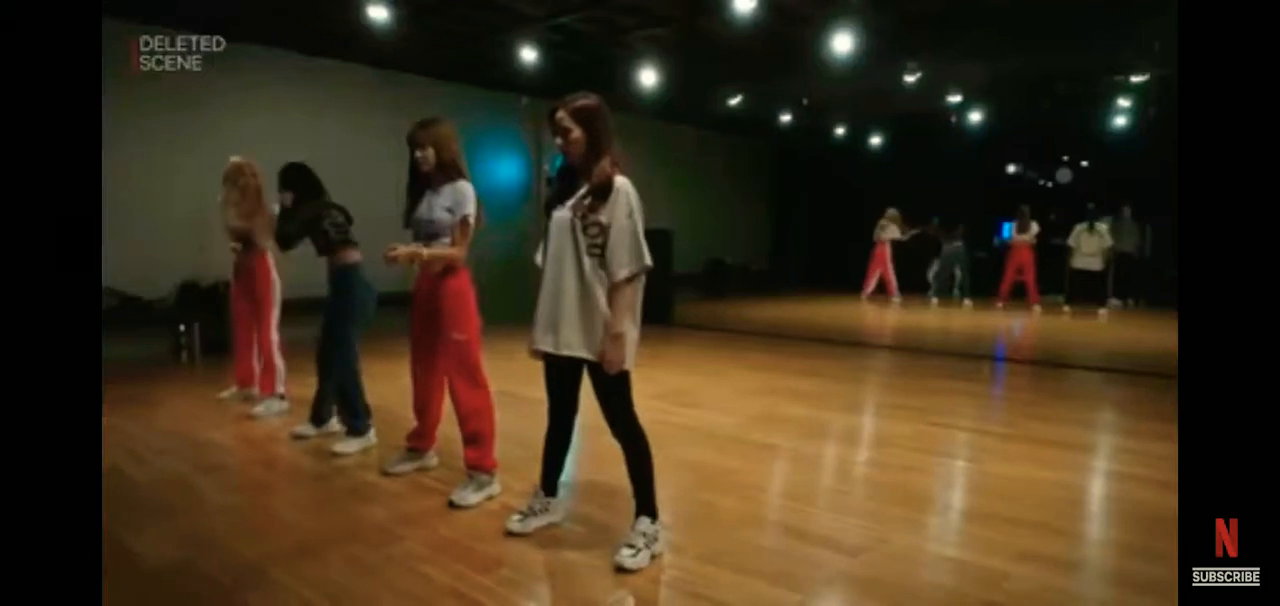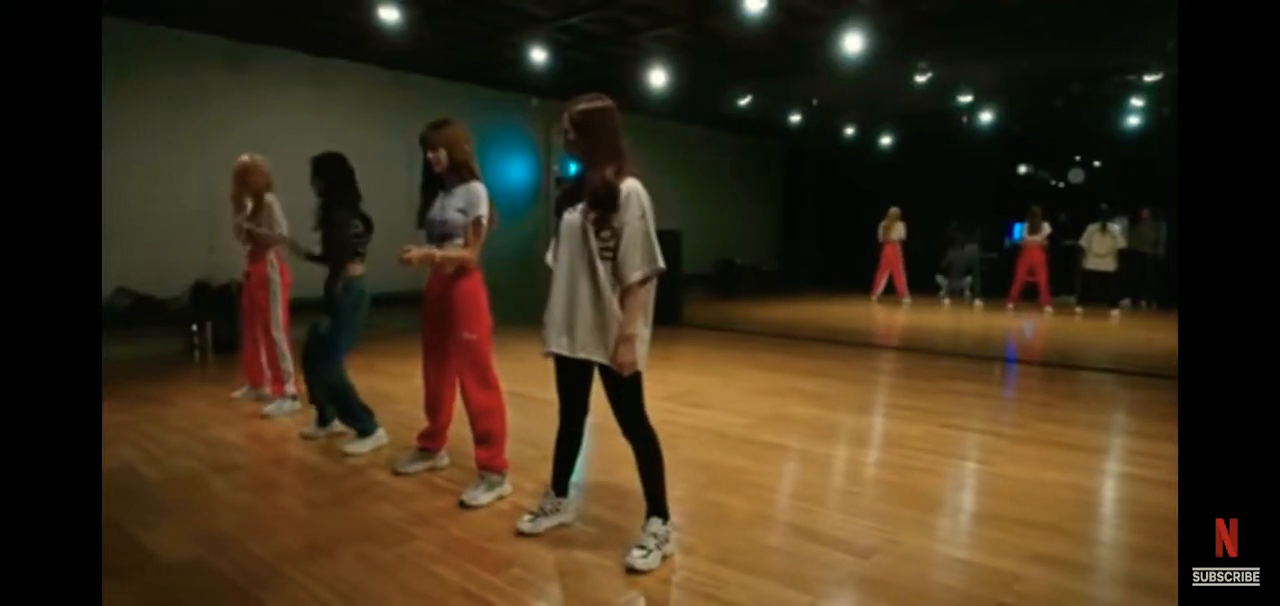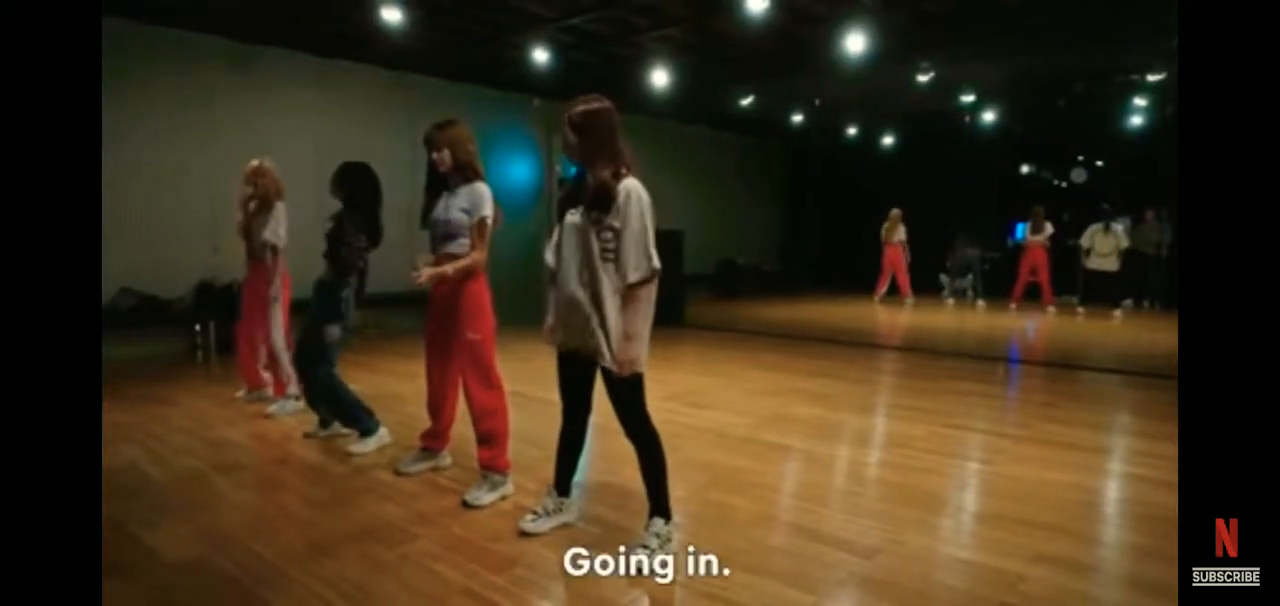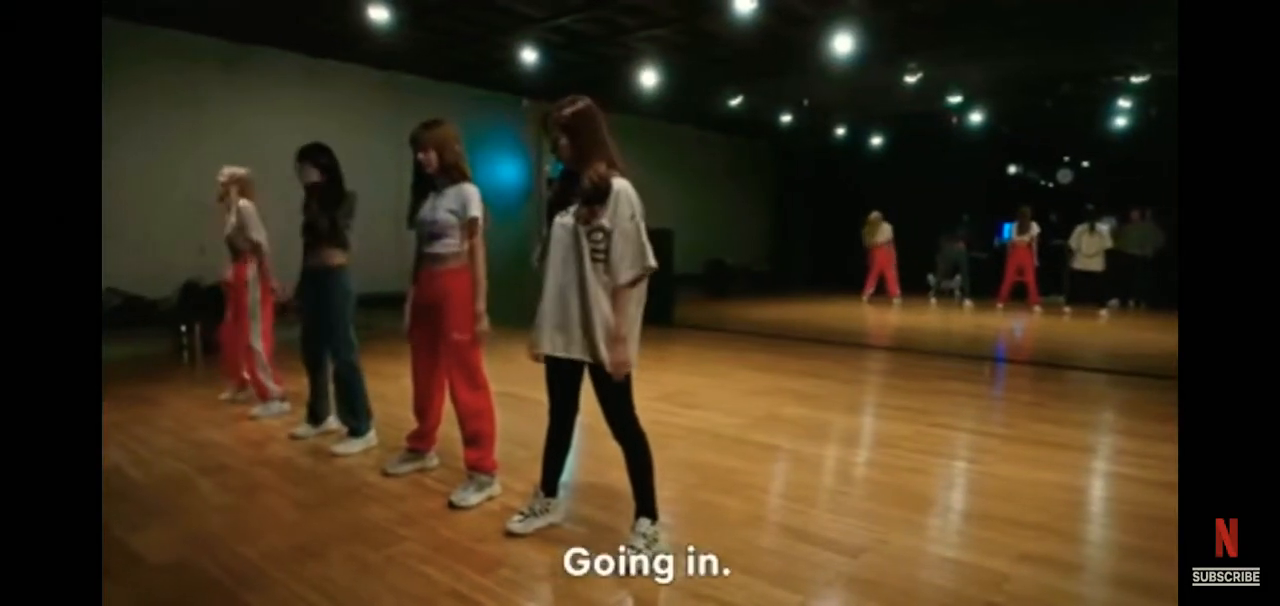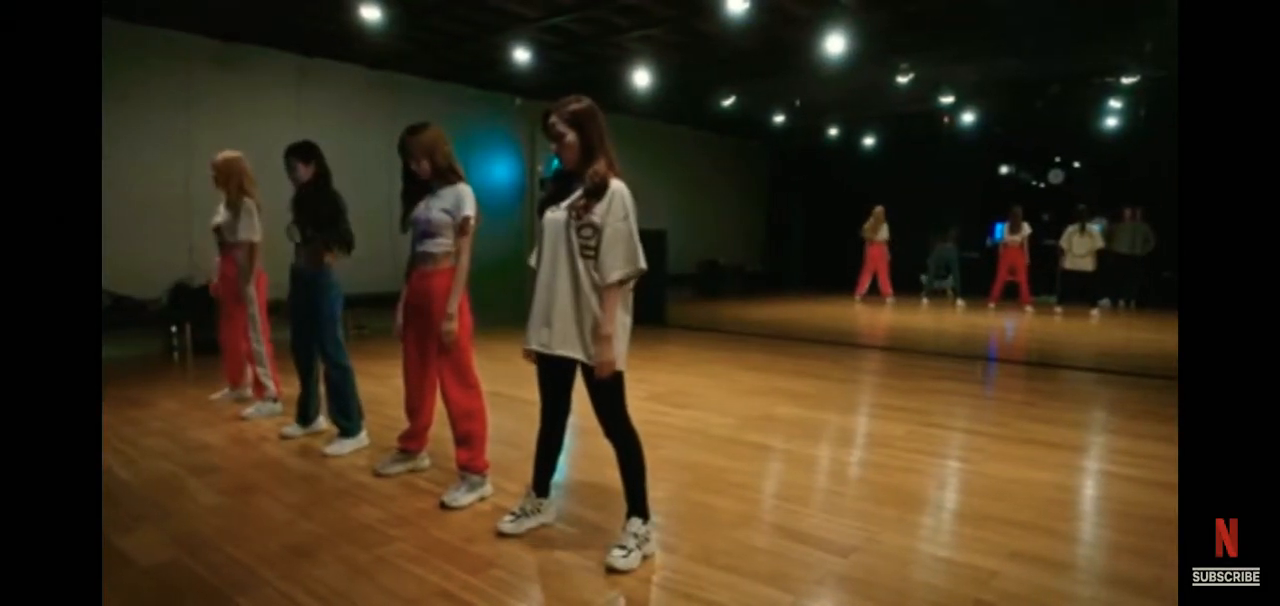
dt=0.7s
person 1, frame 1
left shoulder: (617, 190)
right shoulder: (565, 191)
left elbow: (627, 272)
right elbow: (551, 265)
left wrist: (616, 334)
right wrist: (541, 325)
left hip: (599, 333)
right hip: (561, 330)
left knee: (621, 422)
right knee: (559, 415)
left ankle: (648, 523)
right ankle: (548, 499)
person 1, frame 2
left shoulder: (628, 192)
right shoulder: (578, 190)
left elbow: (639, 275)
right elbow: (562, 264)
left wrist: (628, 336)
right wrist: (551, 322)
left hip: (611, 334)
right hip: (572, 330)
left knee: (632, 423)
right knee: (570, 416)
left ankle: (658, 523)
right ankle: (559, 499)
person 1, frame 3
left shoulder: (628, 192)
right shoulder: (578, 191)
left elbow: (640, 273)
left wrist: (631, 336)
right wrist: (553, 314)
left hip: (612, 333)
right hip: (574, 329)
left knee: (635, 423)
right knee: (573, 415)
left ankle: (661, 522)
right ankle: (561, 498)
person 1, frame 4
left shoulder: (618, 193)
left elbow: (629, 274)
right elbow: (552, 269)
left wrist: (620, 337)
right wrist: (540, 327)
left hip: (602, 334)
right hip: (562, 331)
left knee: (621, 424)
right knee: (560, 418)
left ankle: (647, 523)
right ankle: (548, 500)
person 1, frame 5
left shoulder: (612, 193)
right shoulder: (560, 192)
left elbow: (616, 274)
right elbow: (545, 267)
left wrist: (606, 335)
right wrist: (534, 328)
left hip: (593, 334)
right hip: (554, 331)
left knee: (614, 424)
right knee: (552, 417)
left ankle: (639, 525)
right ankle: (539, 501)
person 2, frame 1
left shoulder: (460, 190)
right shoulder: (423, 192)
left elbow: (458, 253)
right elbow: (422, 243)
left wrist: (417, 253)
right wrist: (406, 254)
left hip: (452, 287)
right hip: (425, 286)
left knee: (465, 379)
right knee: (425, 373)
left ankle: (483, 471)
right ankle: (421, 447)
person 2, frame 2
left shoulder: (473, 191)
right shoulder: (436, 192)
left elbow: (471, 254)
right elbow: (436, 246)
left wrist: (430, 255)
right wrist: (420, 255)
left hip: (464, 288)
right hip: (436, 287)
left knee: (476, 379)
right knee: (436, 373)
left ankle: (494, 471)
right ankle: (432, 447)
person 2, frame 3
left shoulder: (478, 191)
right shoulder: (440, 193)
left elbow: (480, 256)
right elbow: (438, 249)
left wrist: (438, 271)
right wrist: (426, 267)
left hip: (467, 289)
right hip: (440, 291)
left knee: (480, 380)
right knee: (439, 375)
left ankle: (497, 471)
right ankle: (435, 447)
person 2, frame 4
left shoulder: (465, 192)
right shoulder: (427, 195)
left elbow: (477, 255)
right elbow: (420, 253)
left wrist: (480, 308)
right wrist: (411, 297)
left hip: (455, 290)
right hip: (426, 290)
left knee: (467, 382)
right knee: (425, 377)
left ankle: (483, 472)
right ankle: (422, 448)
person 2, frame 5
left shoulder: (460, 193)
right shoulder: (419, 196)
left elbow: (463, 257)
right elbow: (414, 253)
left wrist: (452, 310)
right wrist: (403, 300)
left hip: (444, 288)
right hip: (417, 289)
left knee: (459, 382)
right knee: (416, 377)
left ankle: (475, 472)
right ankle: (413, 449)
person 3, frame 1
left shoulder: (313, 208)
right shoulder: (319, 208)
left elbow: (285, 241)
right elbow: (292, 237)
left wrist: (285, 209)
right wrist: (289, 210)
left hip: (351, 283)
right hip: (344, 282)
left knee: (342, 357)
right knee: (328, 354)
left ankle: (361, 430)
right ankle: (323, 419)
person 3, frame 2
left shoulder: (339, 213)
right shoulder: (343, 210)
left elbow: (340, 262)
left wrist: (330, 310)
right wrist: (305, 252)
left hip: (347, 292)
right hip: (345, 289)
left knee: (327, 366)
right knee: (314, 358)
left ankle: (369, 430)
right ankle: (328, 419)
person 3, frame 3
left shoulder: (350, 222)
right shoulder: (357, 219)
left elbow: (347, 271)
left wrist: (335, 318)
right wrist: (354, 304)
left hip: (333, 298)
right hip: (329, 295)
left knee: (319, 370)
right knee: (306, 362)
left ankle: (372, 429)
right ankle: (331, 420)
person 3, frame 4
left shoulder: (343, 199)
right shoulder: (315, 201)
left elbow: (327, 224)
left wrist: (312, 190)
right wrist: (301, 283)
left hip: (334, 280)
right hip: (312, 280)
left knee: (343, 355)
right knee: (313, 352)
left ankle: (362, 430)
right ankle: (321, 417)
person 3, frame 5
left shoulder: (330, 199)
right shoulder: (303, 201)
left elbow: (345, 243)
right elbow: (302, 238)
left wrist: (309, 243)
left hip: (321, 280)
right hip: (300, 278)
left knee: (332, 354)
right knee: (303, 351)
left ankle: (353, 430)
right ankle: (309, 417)
person 4, frame 1
left shoulder: (263, 206)
right shoulder: (229, 205)
left elbow: (271, 236)
right elbow: (232, 235)
right wrist: (234, 244)
left hip: (263, 269)
right hip: (241, 269)
left knee: (266, 332)
right knee: (242, 330)
left ankle: (276, 395)
right ankle: (246, 384)
person 4, frame 2
left shoulder: (268, 200)
right shoulder: (248, 202)
left elbow: (279, 236)
right elbow: (246, 236)
left wrist: (249, 228)
right wrist: (243, 229)
left hip: (270, 269)
right hip: (253, 267)
left knee: (274, 331)
right knee: (252, 329)
left ankle: (287, 394)
right ankle: (258, 383)
person 4, frame 3
left shoulder: (276, 207)
right shoulder: (251, 208)
left elbow: (278, 248)
right elbow: (250, 244)
left wrist: (276, 282)
left hip: (270, 275)
right hip: (254, 274)
left knee: (274, 336)
right knee: (248, 333)
left ankle: (290, 395)
right ankle: (259, 384)
person 4, frame 4
left shoulder: (244, 206)
right shoulder: (232, 209)
left elbow: (260, 244)
left wrist: (268, 279)
left hip: (252, 275)
right hip: (241, 276)
left knee: (253, 338)
right knee: (231, 334)
left ankle: (275, 398)
right ankle: (244, 385)
person 4, frame 5
left shoulder: (245, 203)
right shoulder: (224, 203)
left elbow: (253, 246)
right elbow: (224, 247)
left wrist: (248, 283)
right wrist: (219, 278)
left hip: (244, 275)
right hip: (228, 274)
left knee: (254, 336)
right knee: (231, 334)
left ankle: (269, 398)
right ankle: (239, 385)
